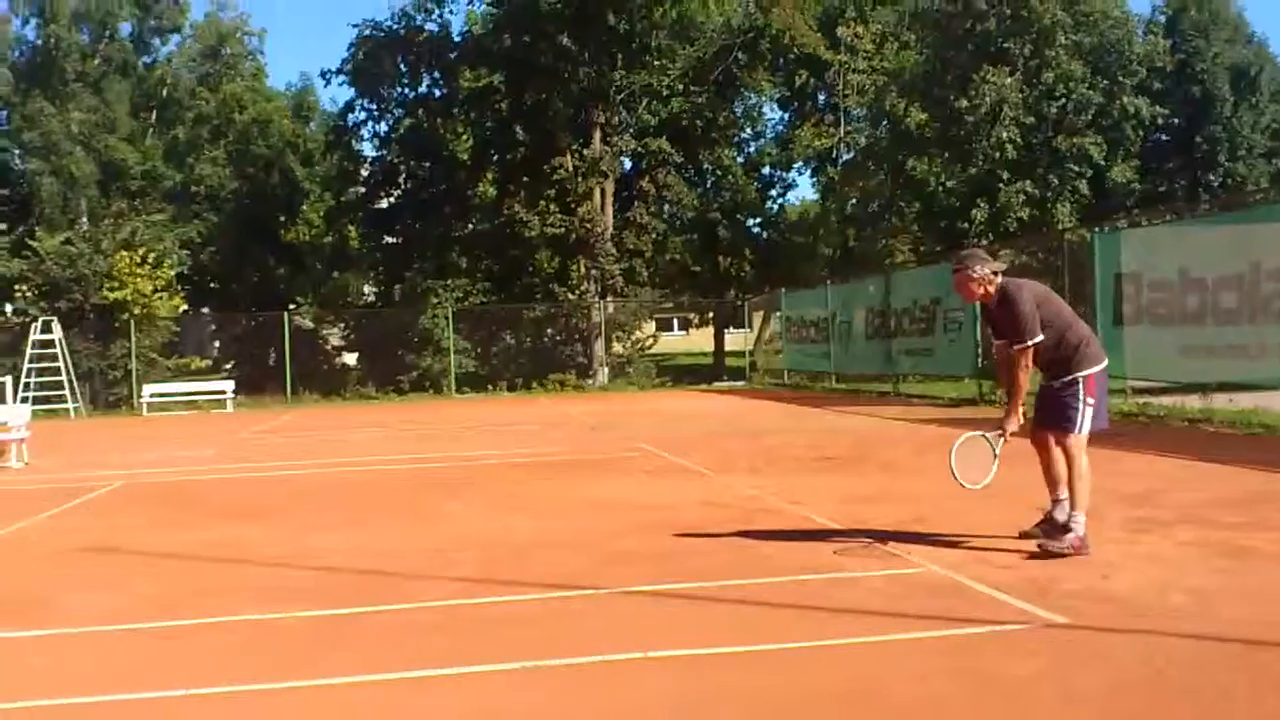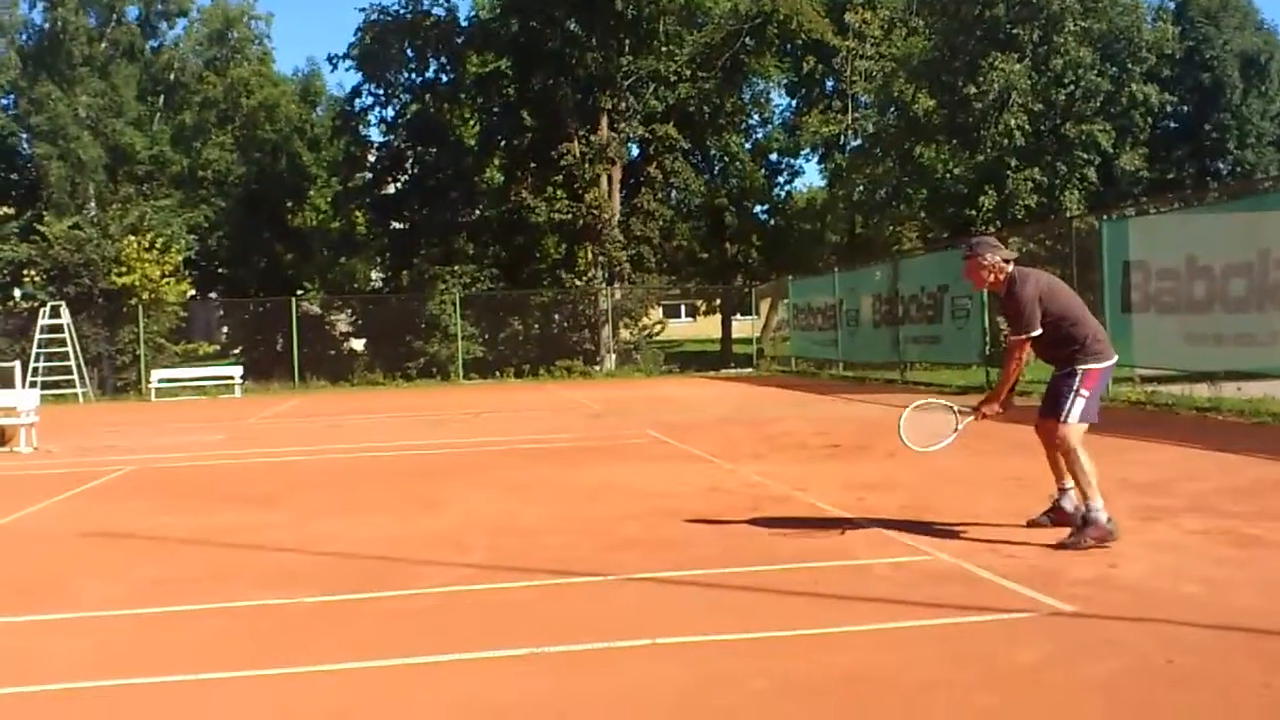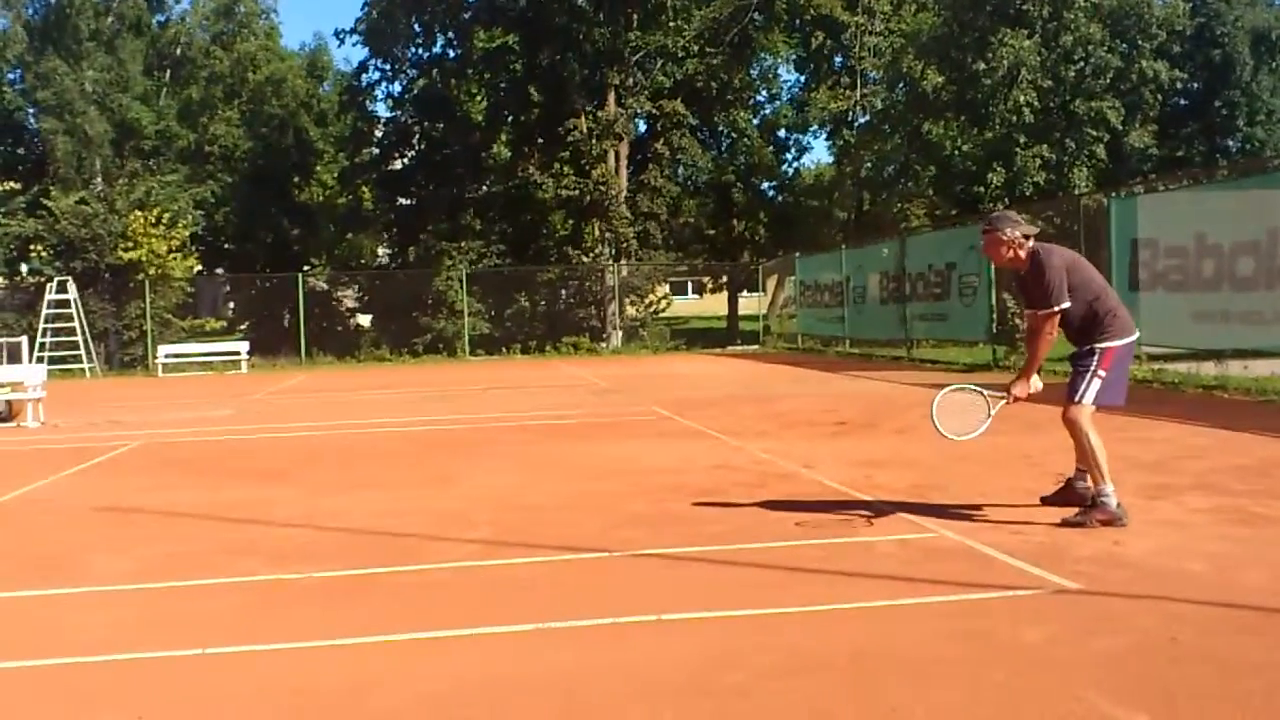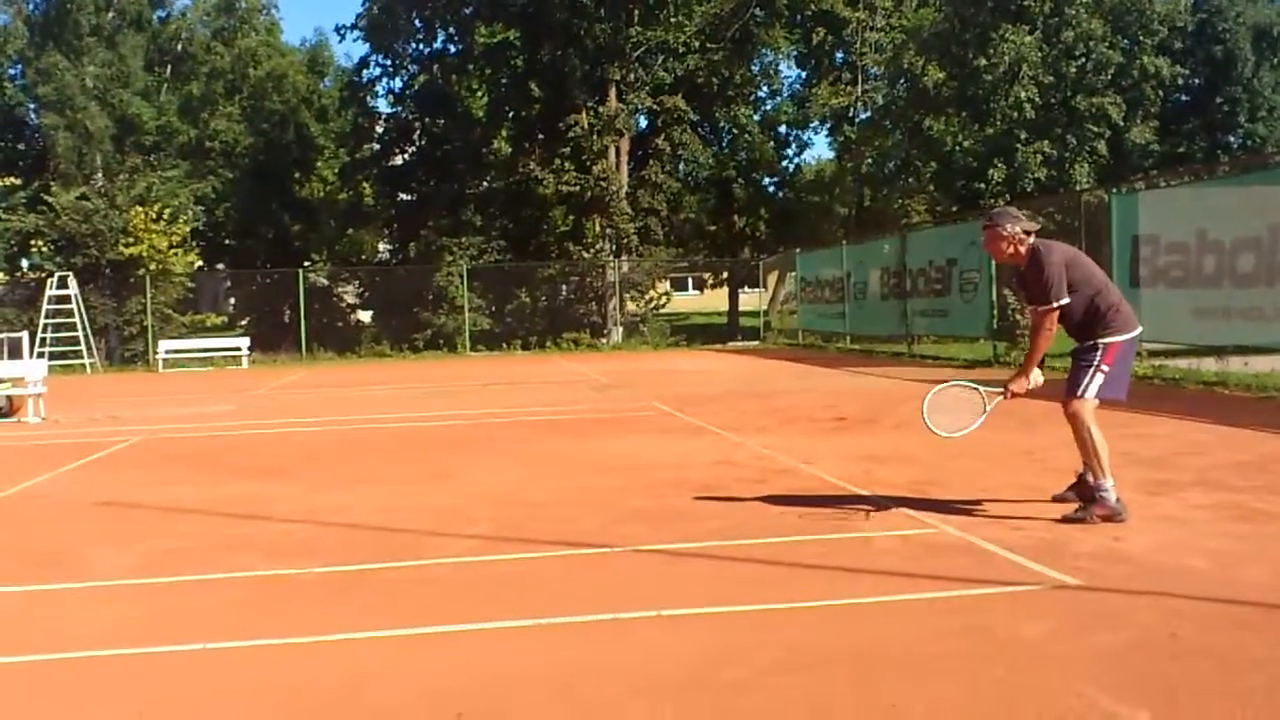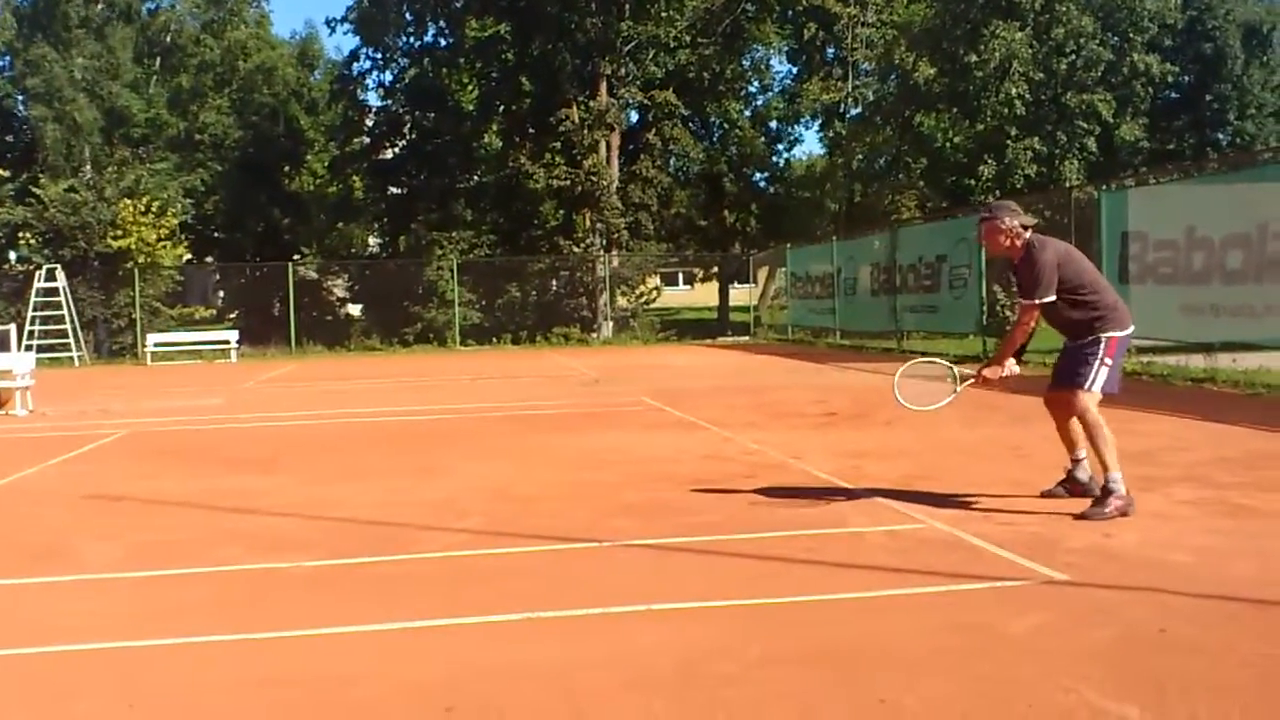
dt=0.4s
person 1, frame 1
left shoulder: (1018, 298)
right shoulder: (991, 306)
left elbow: (1024, 363)
right elbow: (1005, 356)
left wrist: (1013, 413)
right wrist: (1012, 404)
left hip: (1082, 368)
right hip: (1056, 371)
left knee: (1072, 444)
right knee: (1043, 440)
left ankle: (1076, 532)
right ankle: (1058, 516)
person 1, frame 2
left shoulder: (1023, 290)
right shoulder: (1009, 289)
left elbow: (1018, 355)
right elbow: (1015, 349)
left wrist: (995, 398)
right wrist: (1006, 392)
left hip: (1089, 359)
right hip: (1070, 361)
left knee: (1065, 436)
right knee: (1046, 429)
left ankle: (1098, 520)
right ankle: (1067, 504)
person 1, frame 3
left shoulder: (1048, 263)
right shoulder: (1025, 274)
left elbow: (1048, 330)
right elbow: (1034, 328)
left wrist: (1023, 378)
right wrist: (1030, 374)
left hip: (1110, 338)
right hip: (1094, 339)
left knee: (1076, 416)
right knee: (1076, 414)
left ankle: (1109, 504)
right ankle: (1080, 485)
person 1, frame 4
left shoulder: (1048, 259)
right shoulder: (1026, 271)
left elbow: (1048, 326)
right elbow: (1038, 324)
left wrist: (1023, 375)
right wrist: (1033, 368)
left hip: (1112, 333)
right hip: (1094, 335)
left knee: (1079, 410)
right knee: (1074, 408)
left ankle: (1108, 500)
right ankle: (1089, 481)
person 1, frame 5
left shoulder: (1042, 256)
right shoulder: (1024, 261)
left elbow: (1027, 322)
right elbow: (1028, 320)
left wrist: (996, 363)
right wrist: (1012, 358)
left hip: (1106, 329)
right hip: (1081, 333)
left knee: (1083, 405)
right knee: (1057, 401)
left ankle: (1116, 493)
right ankle: (1080, 476)
